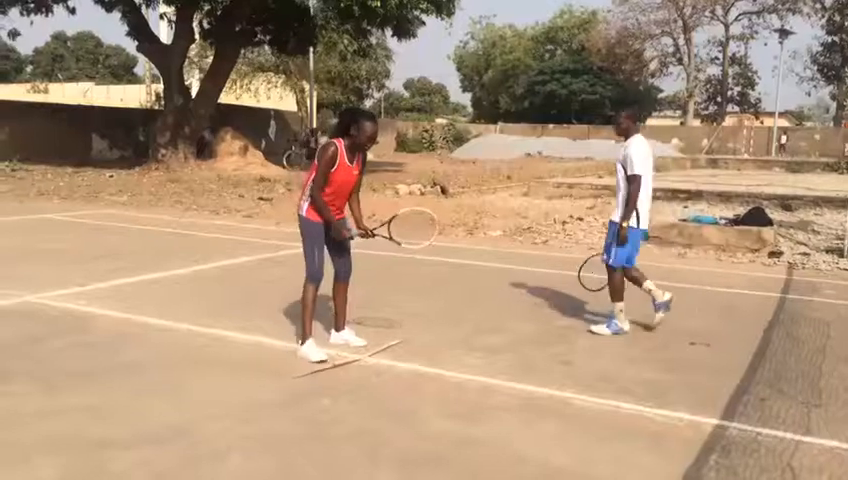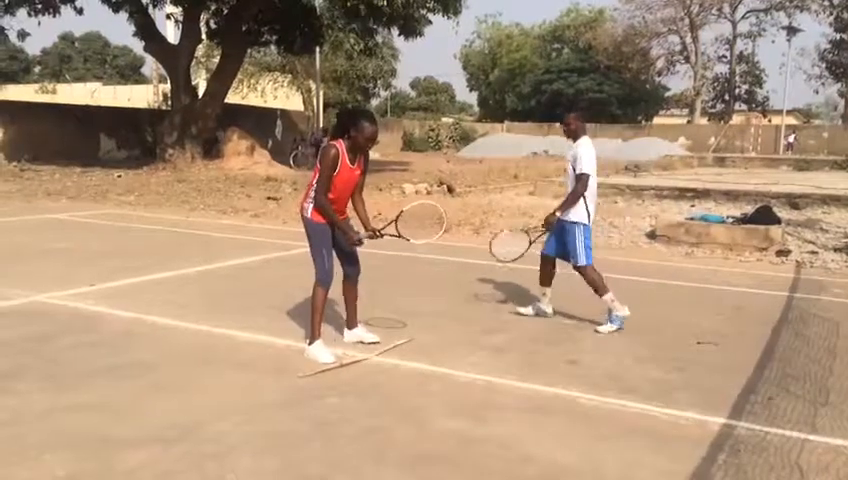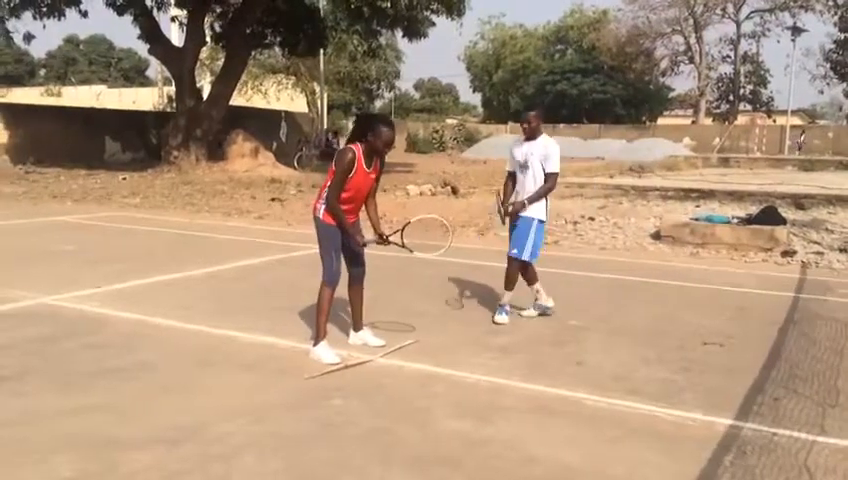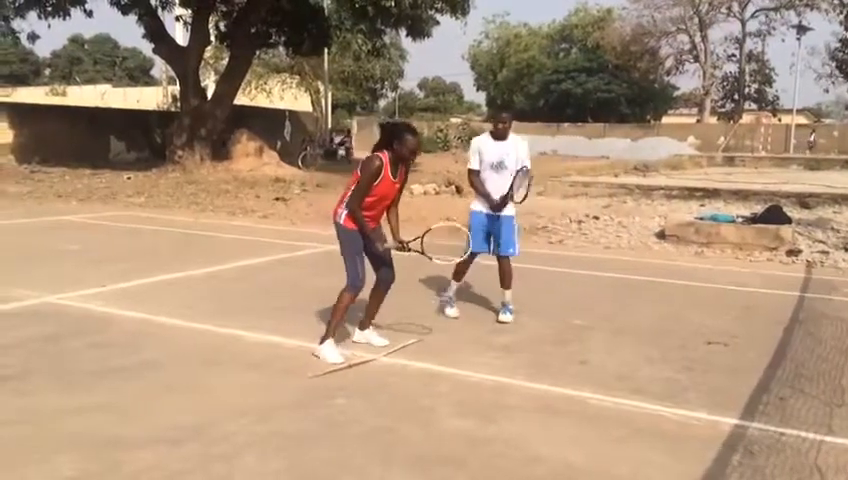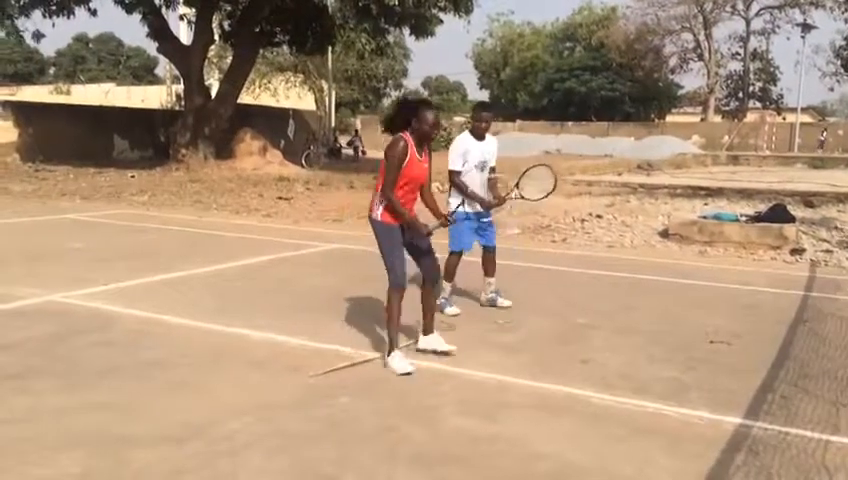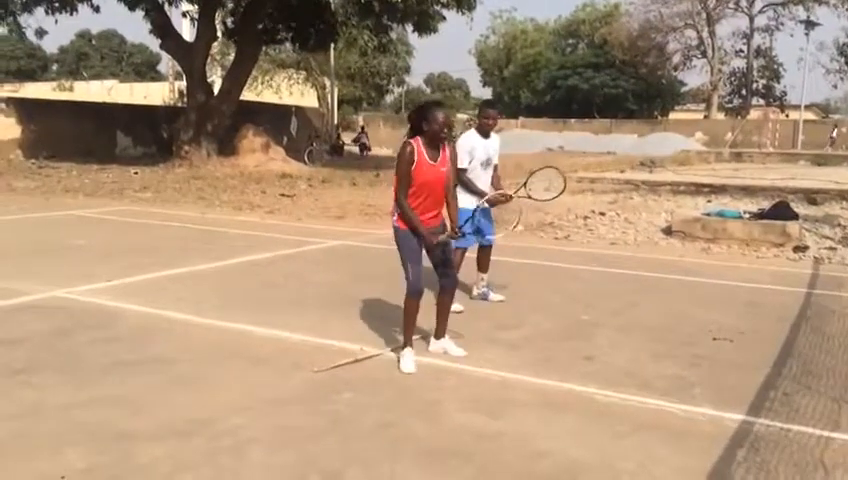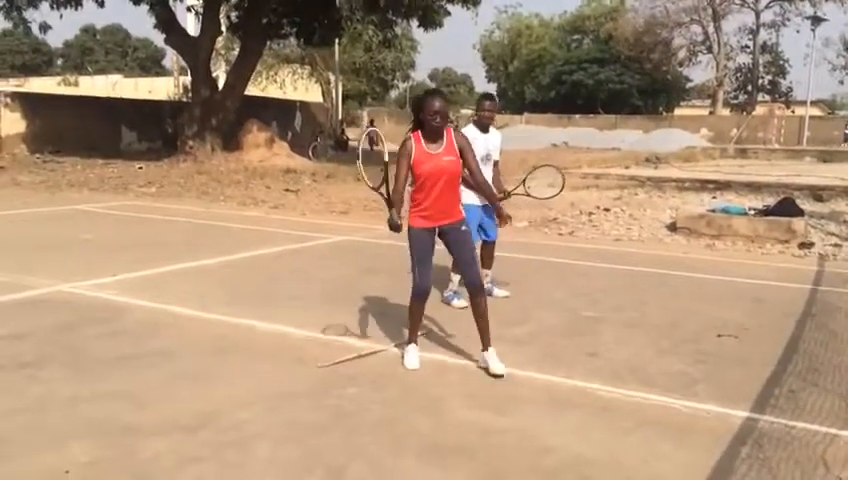
dt=0.4s
person 1, frame 1
left shoulder: (361, 157)
right shoulder: (331, 150)
left elbow: (353, 193)
right elbow: (314, 193)
left wrist: (359, 224)
right wrist: (336, 226)
left hip: (336, 217)
right hip: (313, 215)
left knee: (344, 271)
right knee: (315, 272)
left ankle: (339, 330)
right ankle: (306, 340)
person 1, frame 2
left shoulder: (363, 156)
right shoulder: (332, 152)
left elbow: (356, 194)
right elbow: (320, 198)
left wrist: (367, 225)
right wrist: (346, 230)
left hip: (338, 216)
right hip: (317, 215)
left knee: (352, 269)
right knee: (325, 275)
left ankle: (352, 328)
right ankle: (314, 342)
person 1, frame 3
left shoulder: (379, 160)
right shoulder: (349, 156)
left elbow: (370, 197)
right elbow: (331, 199)
left wrist: (377, 229)
right wrist: (352, 233)
left hip: (350, 218)
right hip: (329, 216)
left knee: (358, 272)
right knee: (332, 275)
left ankle: (358, 330)
right ankle: (319, 343)
person 1, frame 4
left shoulder: (404, 168)
right shoulder: (376, 164)
left elbow: (392, 205)
right elbow: (353, 205)
left wrist: (396, 237)
right wrist: (374, 239)
left hip: (371, 224)
right hip: (349, 222)
left knee: (387, 276)
right knee: (356, 281)
left ankle: (364, 329)
right ankle: (326, 342)
person 1, frame 5
left shoulder: (426, 148)
right shoulder: (400, 145)
left elbow: (424, 188)
right elbow: (387, 192)
left wrist: (438, 214)
right wrist: (414, 223)
left hip: (408, 218)
right hip: (385, 218)
left knee: (432, 272)
right knee: (398, 280)
left ankle: (428, 335)
right ankle: (393, 352)
person 1, frame 6
left shoulder: (448, 151)
right shoulder: (409, 150)
left elbow: (450, 192)
right elbow: (401, 198)
left wrist: (454, 225)
right wrist: (423, 232)
left hip: (435, 224)
right hip: (407, 225)
left knee: (449, 281)
right knee: (416, 285)
left ankle: (439, 338)
right ankle: (407, 348)
person 1, frame 7
left shoulder: (458, 139)
right shoulder: (410, 144)
left elbow: (477, 177)
right elbow: (400, 186)
left wrist: (496, 205)
right wrist: (394, 214)
left hip: (454, 221)
right hip: (421, 224)
left knee: (475, 283)
right knee: (422, 287)
left ankle: (487, 350)
right ankle: (411, 344)
person 2, frame 1
left shoulder: (633, 148)
right shoulder: (640, 144)
left elbow: (634, 188)
left wrist: (624, 222)
left hip: (628, 218)
right hip: (635, 218)
left knee: (614, 265)
right knee: (623, 266)
left ankle: (618, 320)
right ankle: (659, 296)
person 2, frame 2
left shoulder: (582, 149)
right shoulder: (578, 147)
left elbow: (580, 187)
left wrist: (556, 212)
left hip: (576, 216)
right hip: (569, 214)
left knee: (582, 265)
right knee: (547, 256)
left ankle: (617, 310)
right ankle: (544, 304)
person 2, frame 3
left shoulder: (549, 146)
right shoulder: (517, 146)
left elbow: (550, 183)
left wrist: (524, 202)
right wrist: (506, 203)
left hip: (534, 212)
right hip: (518, 211)
left knee: (516, 258)
right knee: (522, 259)
left ankle: (504, 305)
right ankle: (543, 301)
person 2, frame 4
left shoulder: (520, 145)
right shoulder: (478, 142)
right elbow: (473, 176)
left wrist: (506, 198)
right wrist: (489, 198)
left hip: (505, 210)
right hip: (481, 208)
left knee: (504, 256)
right knee: (471, 253)
left ankle: (507, 304)
right ankle: (449, 295)
person 2, frame 5
left shoulder: (492, 142)
right shoulder: (460, 143)
left elbow: (491, 172)
right elbow: (454, 179)
left wrist: (495, 194)
right wrist: (479, 199)
left hip: (483, 207)
right hip: (462, 207)
left knee: (490, 247)
right knee: (457, 250)
left ankle: (489, 293)
right ankle: (444, 298)
person 2, frame 6
left shoulder: (495, 140)
right shoulder: (467, 140)
right elbow: (460, 176)
left wrist: (500, 192)
right wrist: (486, 195)
left hip: (484, 204)
right hip: (466, 203)
left knee: (487, 243)
right knee: (462, 246)
left ankle: (480, 287)
person 2, frame 7
left shoulder: (496, 136)
right shoulder: (466, 135)
left wrist: (500, 188)
left hip: (486, 200)
right hip: (468, 200)
left knee: (490, 240)
left ankle: (486, 283)
right ankle: (451, 290)
